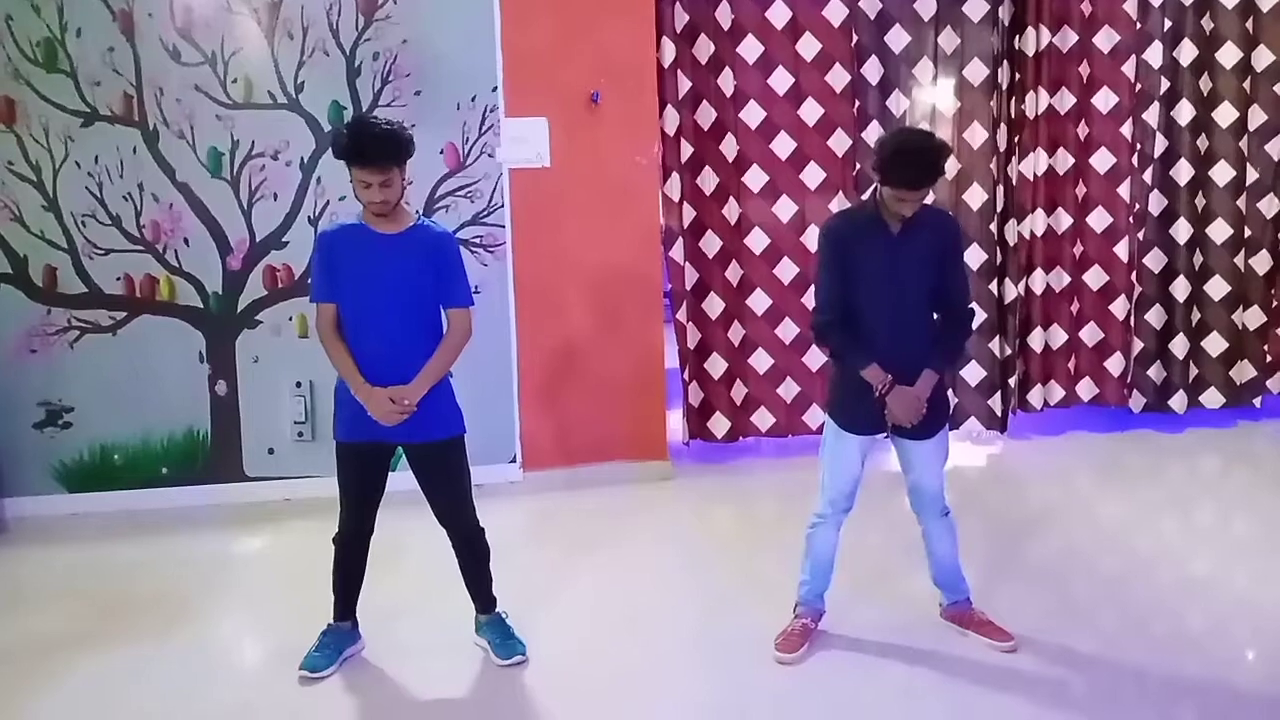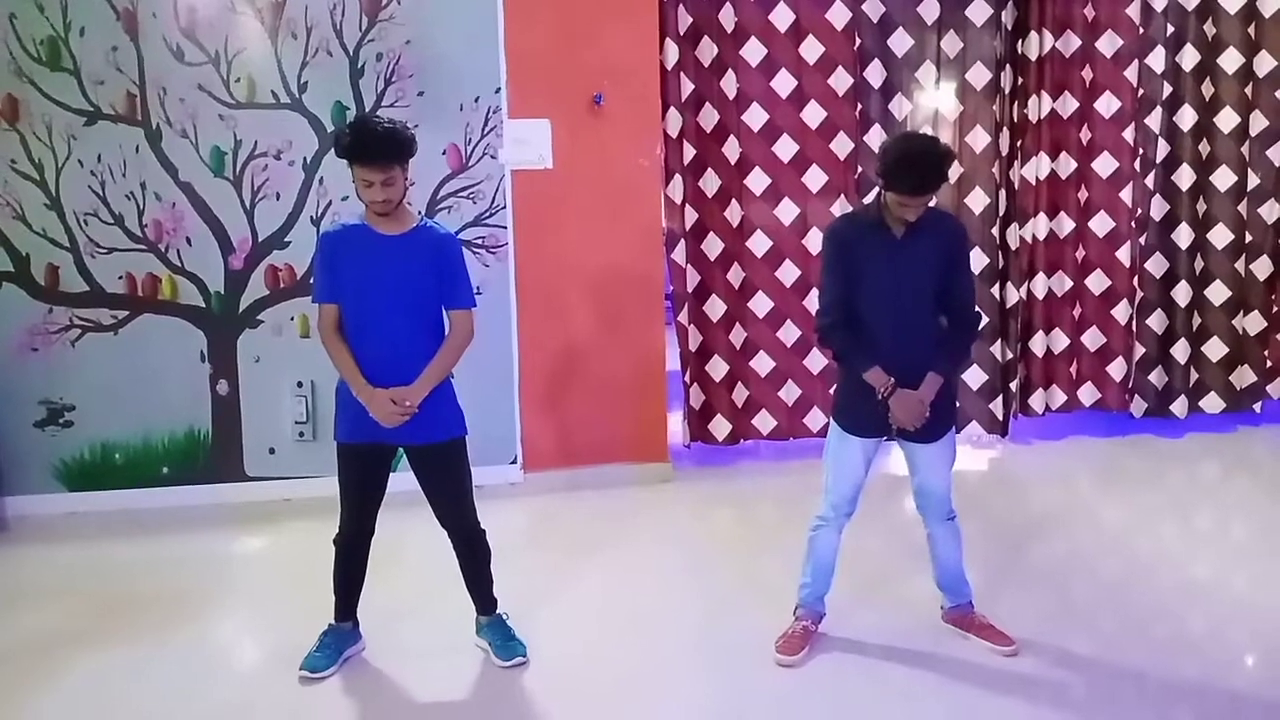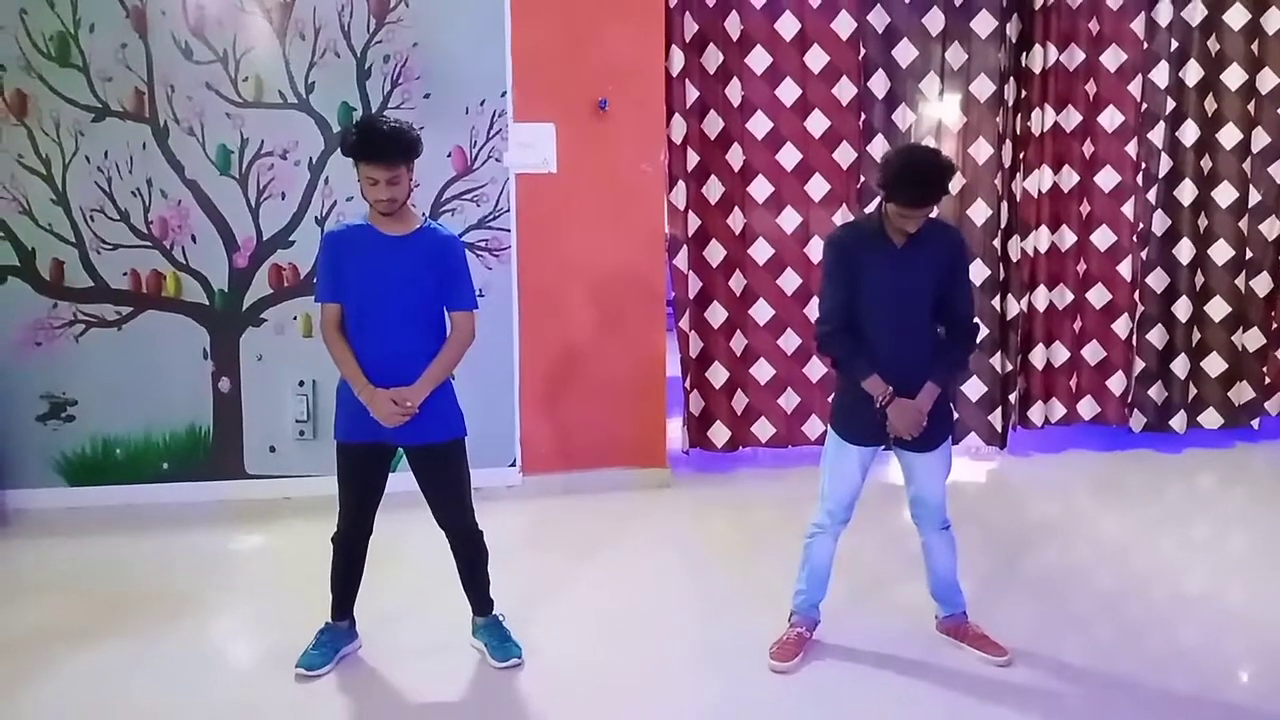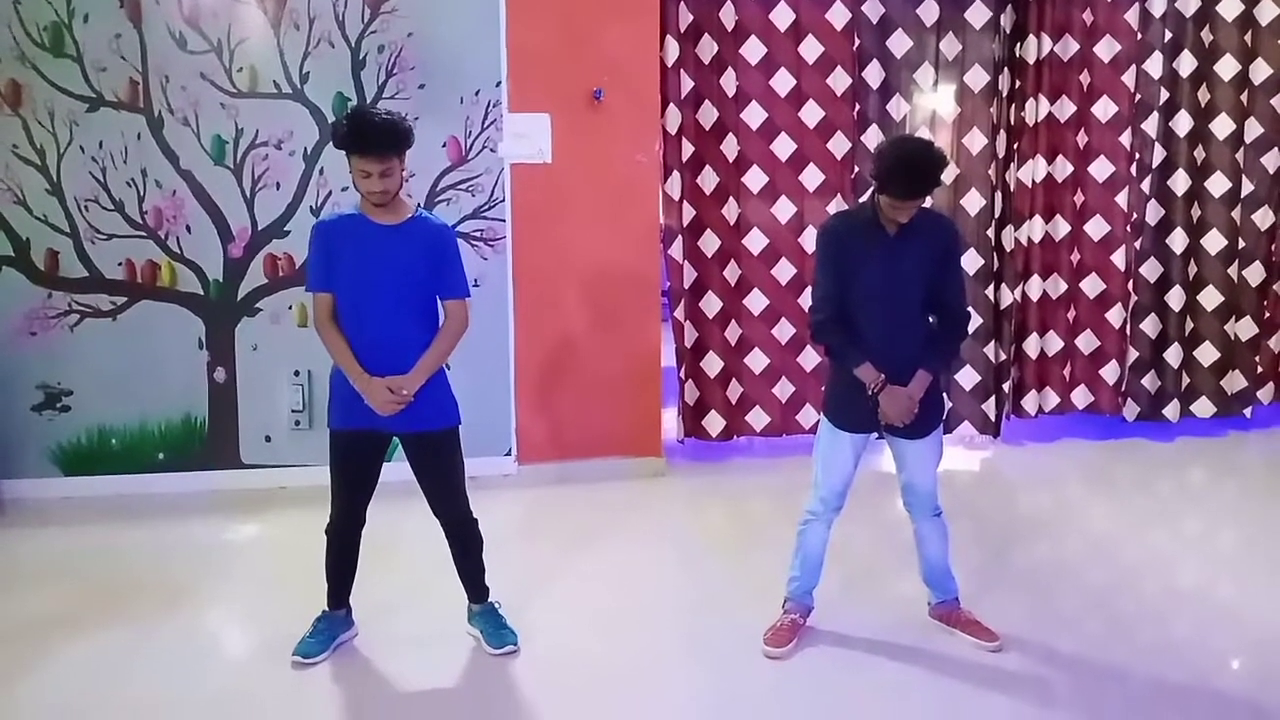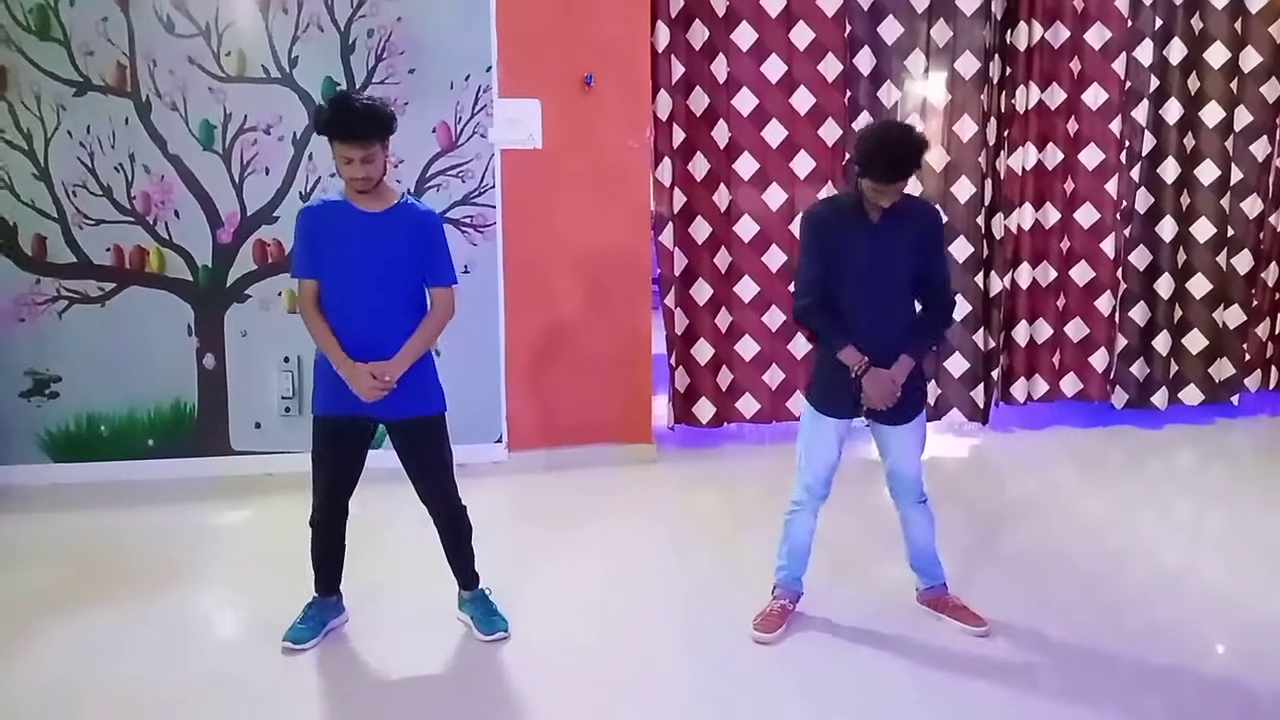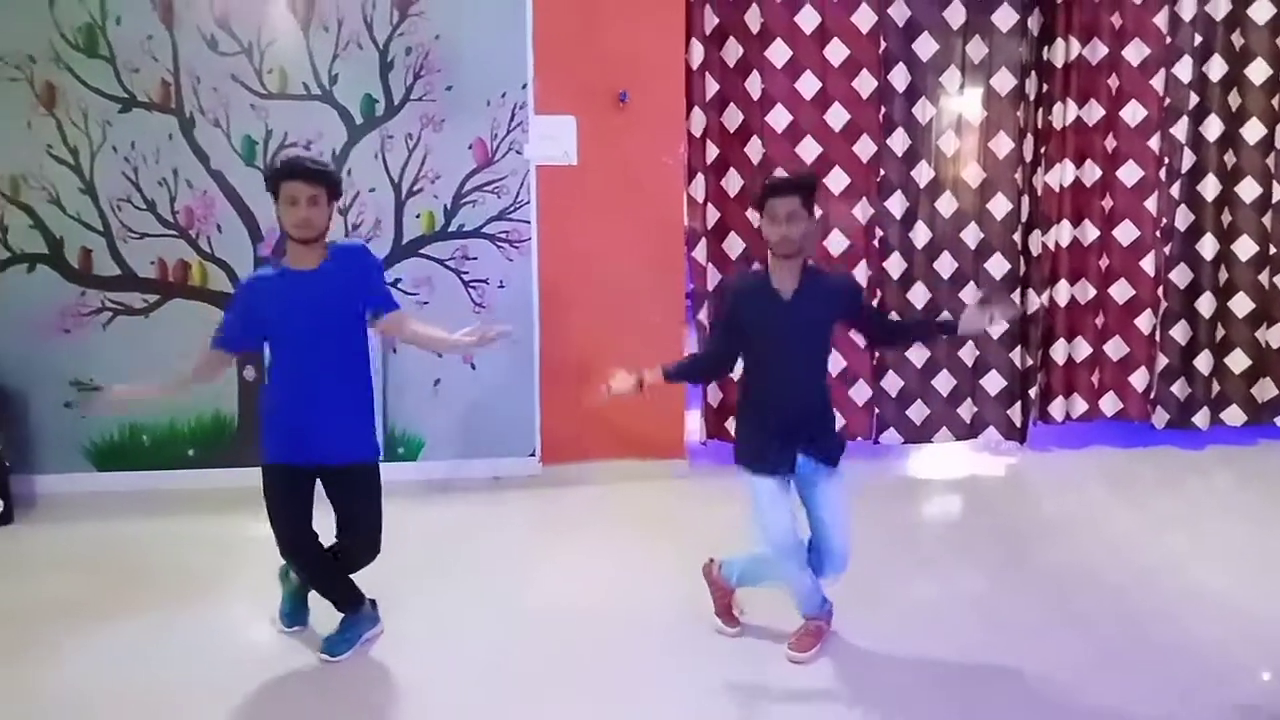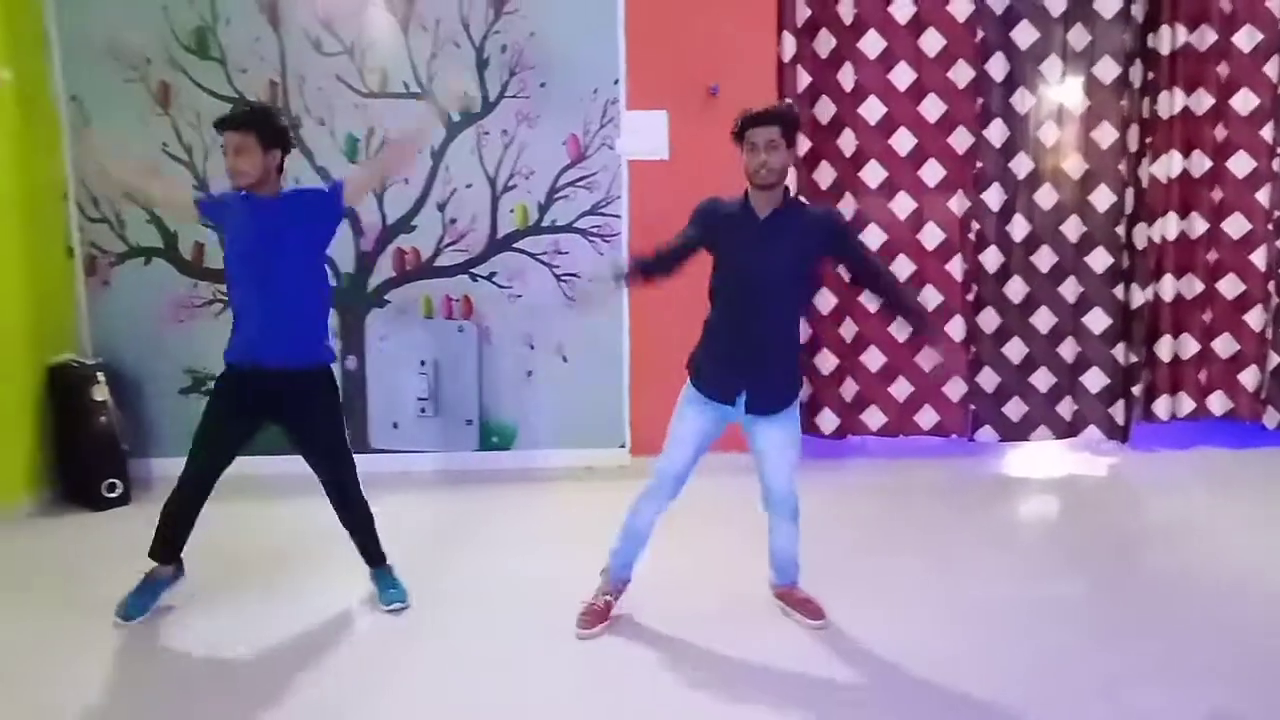
dt=0.7s
person 1, frame 1
left shoulder: (438, 243)
right shoulder: (332, 245)
left elbow: (460, 327)
right elbow: (327, 328)
left wrist: (413, 390)
right wrist: (367, 394)
left hip: (432, 412)
right hip: (358, 415)
left knee: (462, 523)
right knee: (353, 528)
left ankle: (489, 618)
right ankle: (343, 627)
person 1, frame 2
left shoulder: (441, 244)
right shoulder: (335, 245)
left elbow: (462, 329)
right elbow: (328, 329)
left wrist: (415, 393)
right wrist: (369, 396)
left hip: (434, 414)
right hip: (359, 416)
left knee: (463, 524)
right knee: (353, 529)
left ankle: (489, 620)
right ankle: (343, 629)
person 1, frame 3
left shoulder: (444, 246)
right shoulder: (338, 245)
left elbow: (464, 330)
right elbow: (331, 328)
left wrist: (415, 394)
right wrist: (371, 395)
left hip: (433, 414)
right hip: (360, 414)
left knee: (460, 525)
right knee: (351, 528)
left ankle: (486, 621)
right ankle: (340, 626)
person 1, frame 4
left shoulder: (436, 235)
right shoulder: (329, 234)
left elbow: (457, 318)
right elbow: (323, 317)
left wrist: (410, 381)
right wrist: (365, 383)
left hip: (427, 403)
right hip: (353, 404)
left knee: (455, 512)
right knee: (345, 516)
left ankle: (481, 607)
right ankle: (337, 614)
person 1, frame 5
left shoulder: (422, 222)
right shoulder: (315, 220)
left elbow: (443, 306)
right elbow: (307, 304)
left wrist: (391, 369)
right wrist: (349, 368)
left hip: (412, 391)
right hip: (340, 393)
left knee: (443, 498)
right knee: (328, 503)
left ankle: (472, 593)
right ankle: (326, 600)
person 1, frame 6
left shoulder: (357, 262)
right shoulder: (258, 291)
left elbow: (398, 327)
right elbow: (215, 362)
left wrist: (459, 341)
right wrist: (150, 390)
left hip: (351, 440)
right hip: (285, 444)
left knee: (361, 545)
right knee: (297, 544)
left ankle: (301, 576)
right ankle: (358, 611)
person 1, frame 7
left shoulder: (313, 205)
right shoulder: (230, 207)
left elbow: (381, 169)
right elbow: (164, 194)
left wrist: (434, 119)
right wrist: (104, 165)
left hip: (304, 374)
right hip: (244, 370)
left knee: (338, 477)
right knee: (198, 475)
left ankle: (378, 566)
right ankle: (165, 566)
person 2, frame 1
left shoulder: (943, 232)
right shoulder: (841, 232)
left elbow: (957, 320)
right elbow: (828, 326)
left wrist: (920, 388)
right wrist: (886, 387)
left hip: (923, 397)
right hip: (856, 396)
left knee: (932, 507)
right knee: (831, 509)
left ankle: (957, 604)
right ankle: (807, 611)
person 2, frame 2
left shoulder: (949, 235)
right shoulder: (845, 235)
left elbow: (963, 324)
right elbow: (832, 328)
left wrist: (925, 391)
right wrist: (889, 390)
left hip: (929, 398)
right hip: (861, 399)
left knee: (939, 510)
right knee: (833, 512)
left ankle: (959, 607)
right ankle: (808, 614)
person 2, frame 3
left shoulder: (948, 245)
right shoulder: (846, 244)
left elbow: (961, 333)
right elbow: (833, 336)
left wrist: (923, 400)
right wrist: (887, 399)
left hip: (926, 407)
right hip: (859, 406)
left knee: (934, 519)
right knee: (829, 519)
left ankle: (953, 617)
right ankle: (802, 620)
person 2, frame 4
left shoulder: (941, 234)
right shoulder: (838, 232)
left elbow: (953, 322)
right elbow: (825, 324)
left wrist: (915, 388)
right wrist: (879, 386)
left hip: (918, 395)
right hip: (851, 394)
left knee: (925, 505)
right knee: (822, 505)
left ankle: (945, 603)
right ankle: (796, 607)
person 2, frame 5
left shoulder: (925, 222)
right shoulder: (823, 220)
left elbow: (939, 309)
right elbow: (806, 310)
left wrist: (898, 371)
right wrist: (861, 369)
left hip: (899, 381)
right hip: (834, 381)
left knee: (911, 492)
right knee: (809, 493)
left ankle: (933, 588)
right ankle: (785, 594)
person 2, frame 6
left shoulder: (835, 290)
right shoulder: (738, 294)
left elbow: (883, 332)
right elbow: (710, 364)
left wrist: (959, 326)
right wrist: (646, 378)
left hip: (818, 441)
right hip: (763, 444)
left knee: (833, 558)
right knee: (785, 548)
left ankle: (726, 574)
right ankle: (815, 614)
person 2, frame 7
left shoulder: (819, 224)
right shoulder: (717, 216)
left elbow: (874, 277)
right elbow: (669, 259)
left wrist: (919, 321)
right wrist: (620, 277)
left hip: (776, 384)
right hip: (714, 377)
left knee: (781, 497)
right knee: (662, 484)
left ankle: (785, 584)
right ankle: (612, 585)
